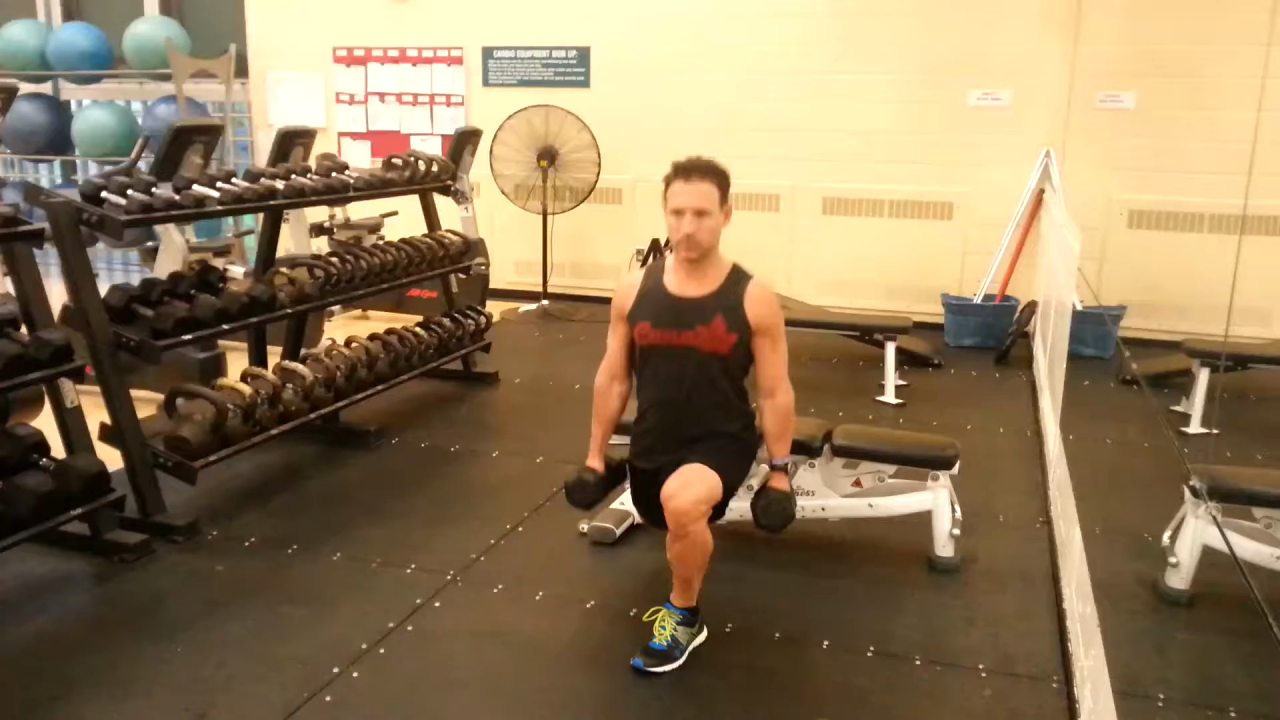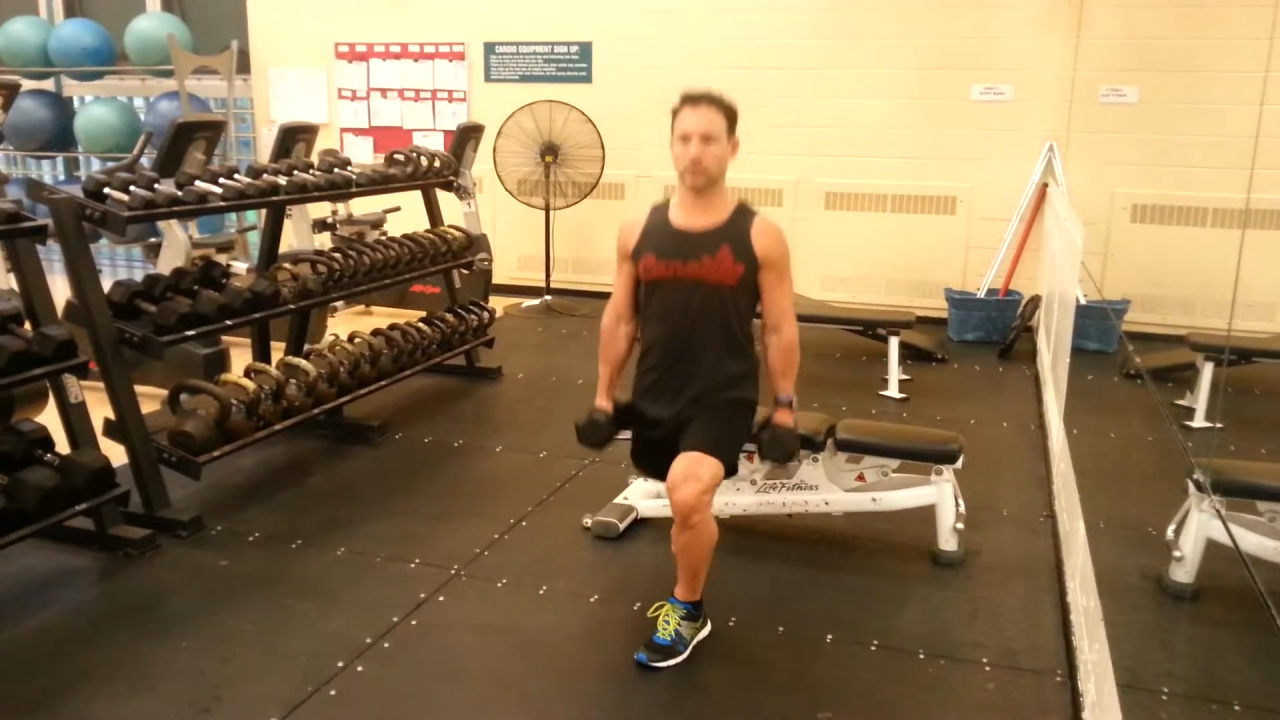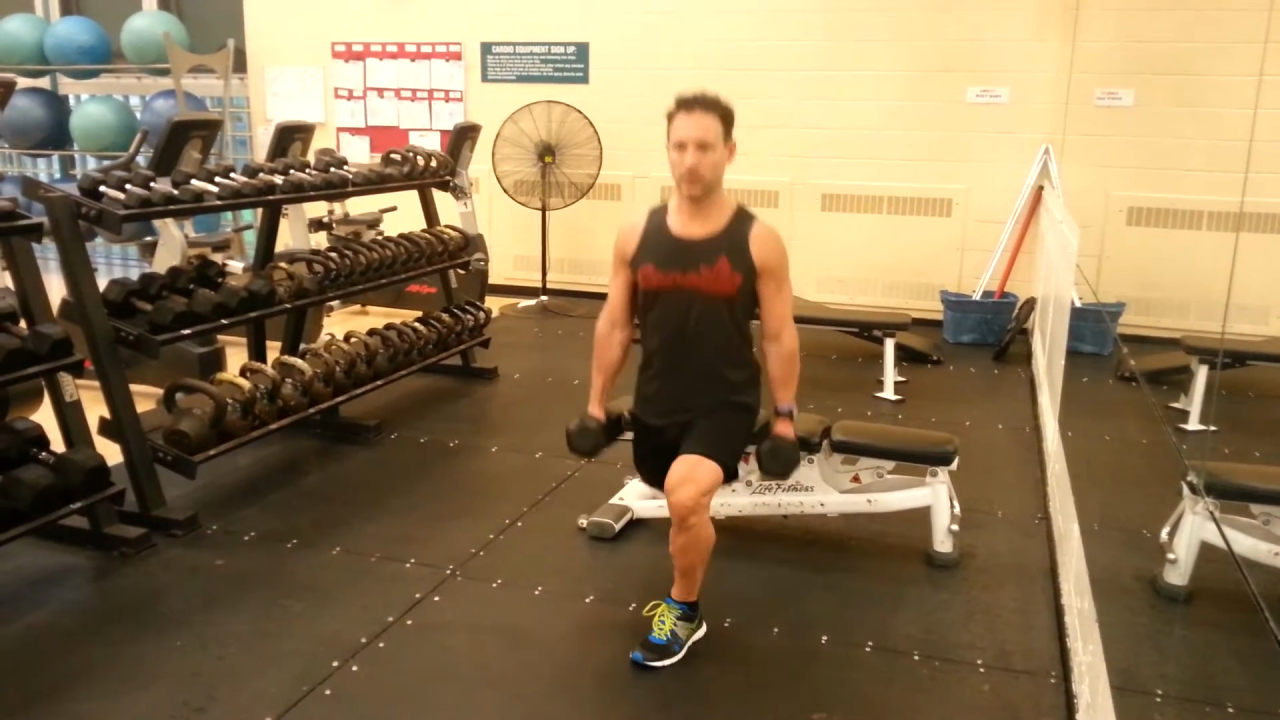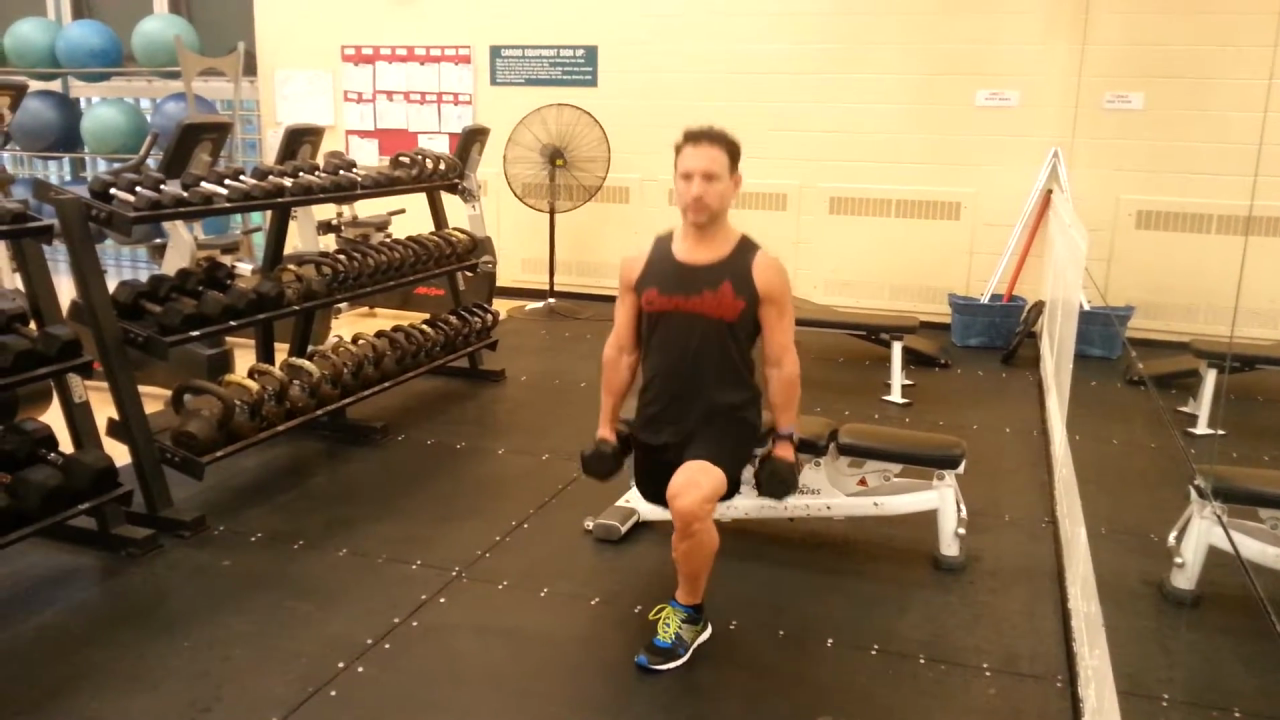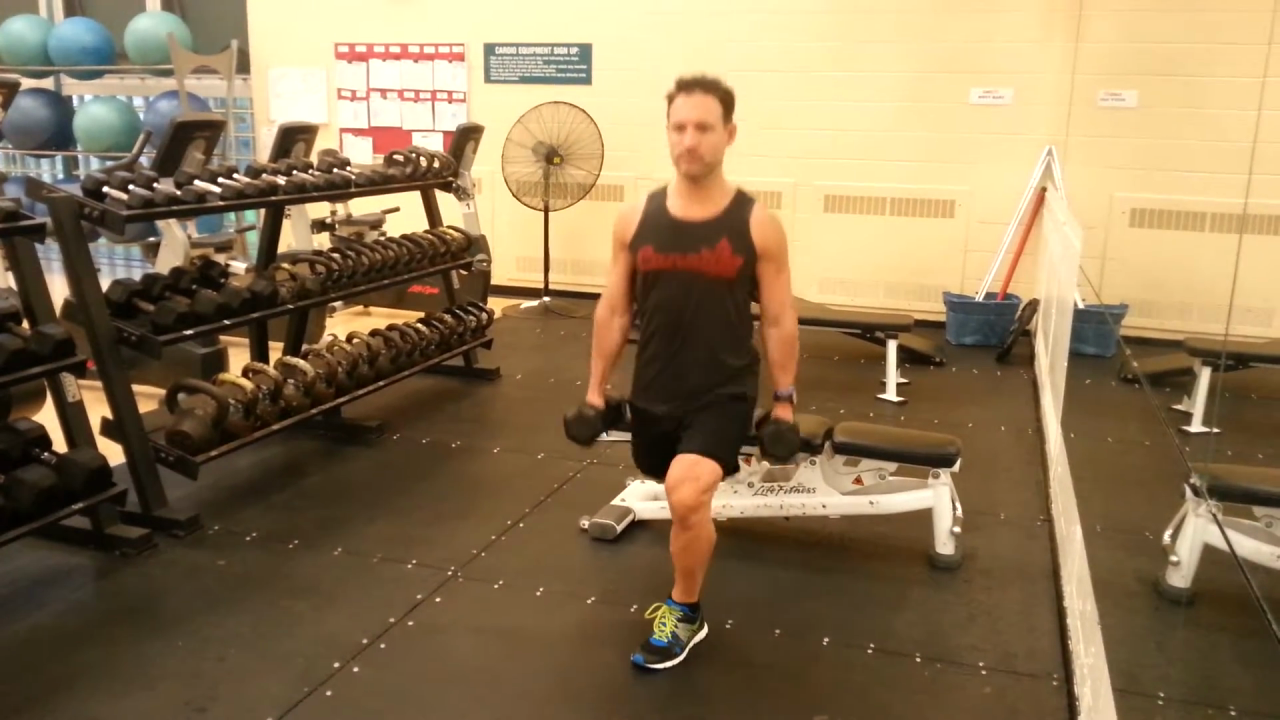
dt=1s
person 1, frame 1
left shoulder: (755, 300)
right shoulder: (633, 291)
left elbow: (776, 393)
right elbow: (612, 378)
left wrist: (779, 469)
right wrist: (596, 452)
left hip: (722, 440)
right hip: (652, 443)
left knee: (681, 503)
left ankle: (684, 616)
person 1, frame 2
left shoulder: (759, 234)
right shoulder: (639, 229)
left elbow: (780, 328)
right elbow: (620, 319)
left wrist: (783, 405)
right wrist: (604, 392)
left hip: (723, 395)
right hip: (655, 394)
left knee: (688, 498)
right knee: (669, 480)
left ankle: (688, 611)
person 1, frame 3
left shoulder: (758, 242)
right shoulder: (636, 235)
left elbow: (780, 337)
right elbow: (614, 325)
left wrist: (784, 415)
right wrist: (597, 401)
left hip: (724, 402)
right hip: (657, 401)
left knee: (685, 497)
right knee: (670, 487)
left ankle: (684, 612)
person 1, frame 4
left shoulder: (761, 270)
right shoulder: (642, 262)
left elbow: (781, 363)
right elbow: (622, 350)
left wrist: (784, 439)
right wrist: (606, 421)
left hip: (727, 417)
right hip: (658, 419)
left knee: (688, 505)
right knee: (669, 499)
left ankle: (689, 615)
person 1, frame 5
left shoulder: (757, 225)
right shoulder: (635, 220)
left elbow: (779, 321)
right elbow: (613, 312)
left wrist: (784, 399)
right wrist: (596, 387)
left hip: (723, 391)
right hip: (654, 389)
left knee: (686, 495)
right knee: (672, 483)
left ankle: (685, 614)
